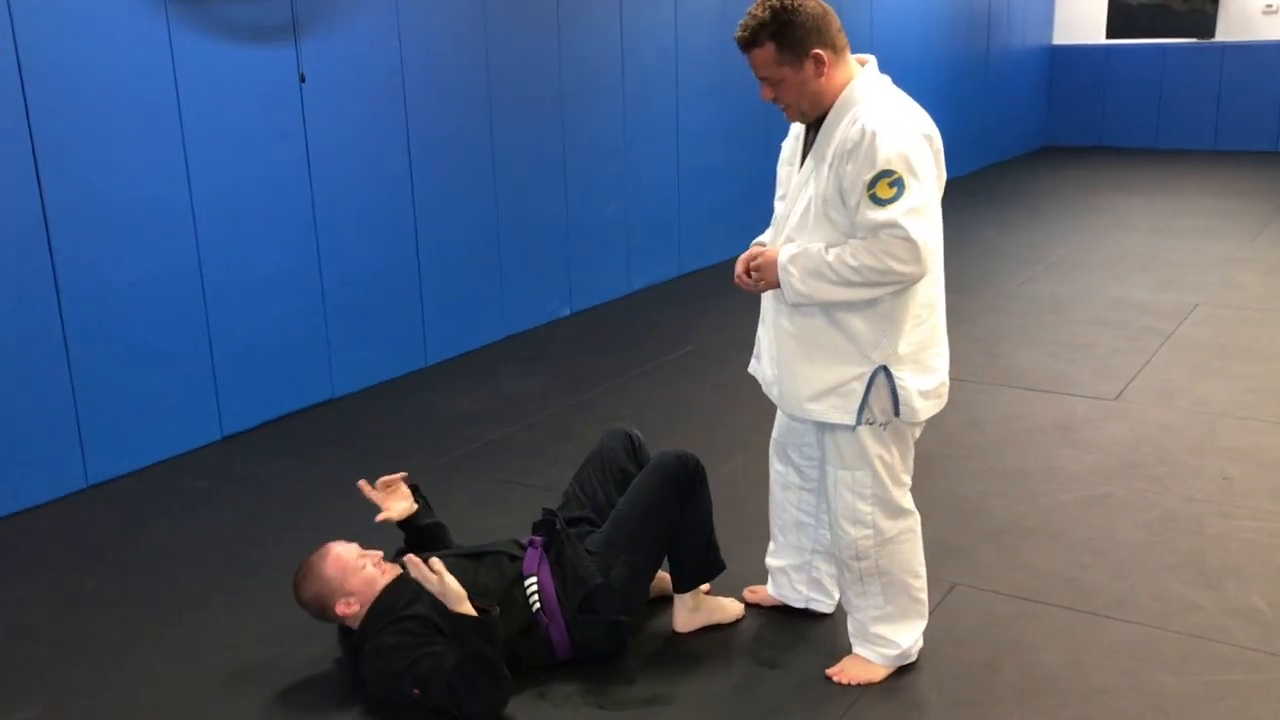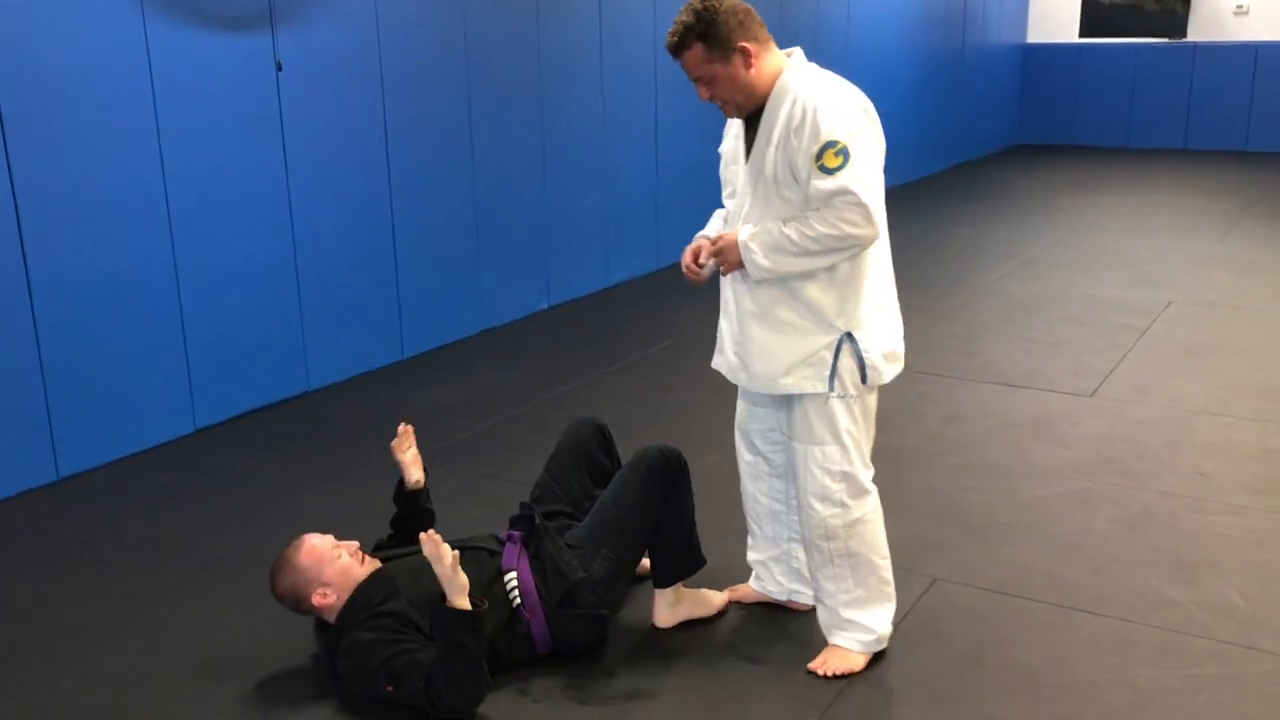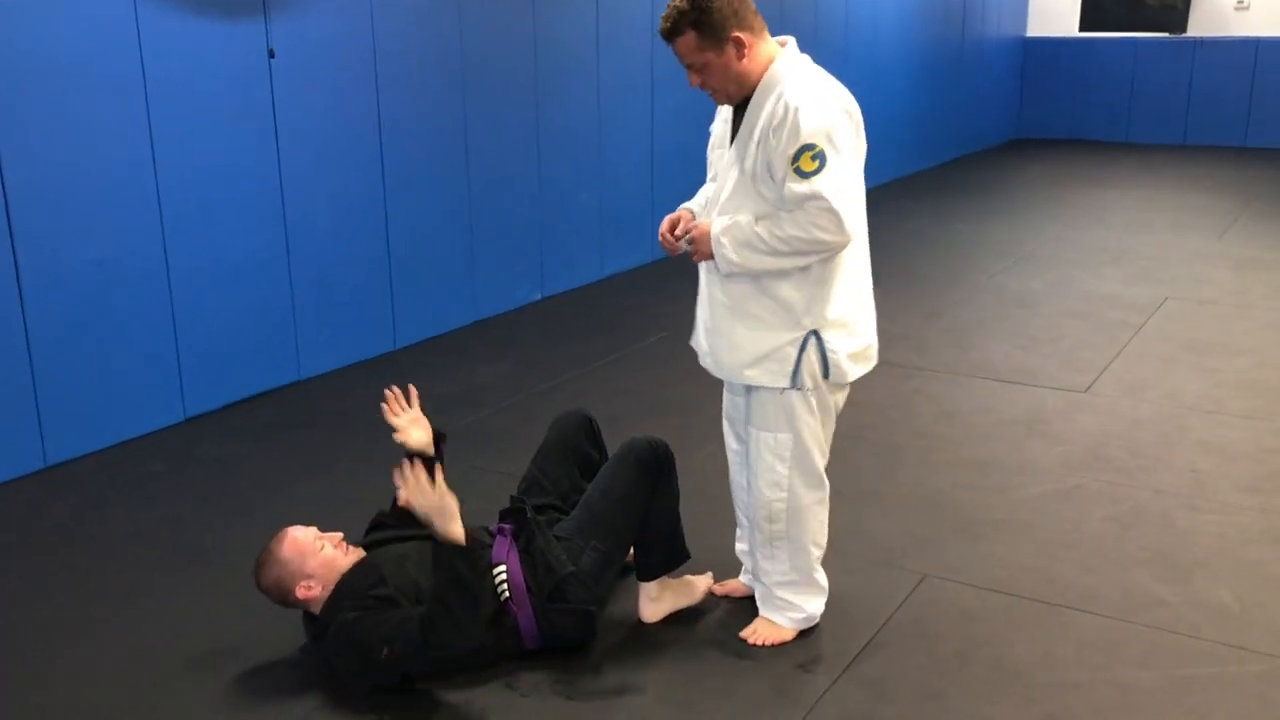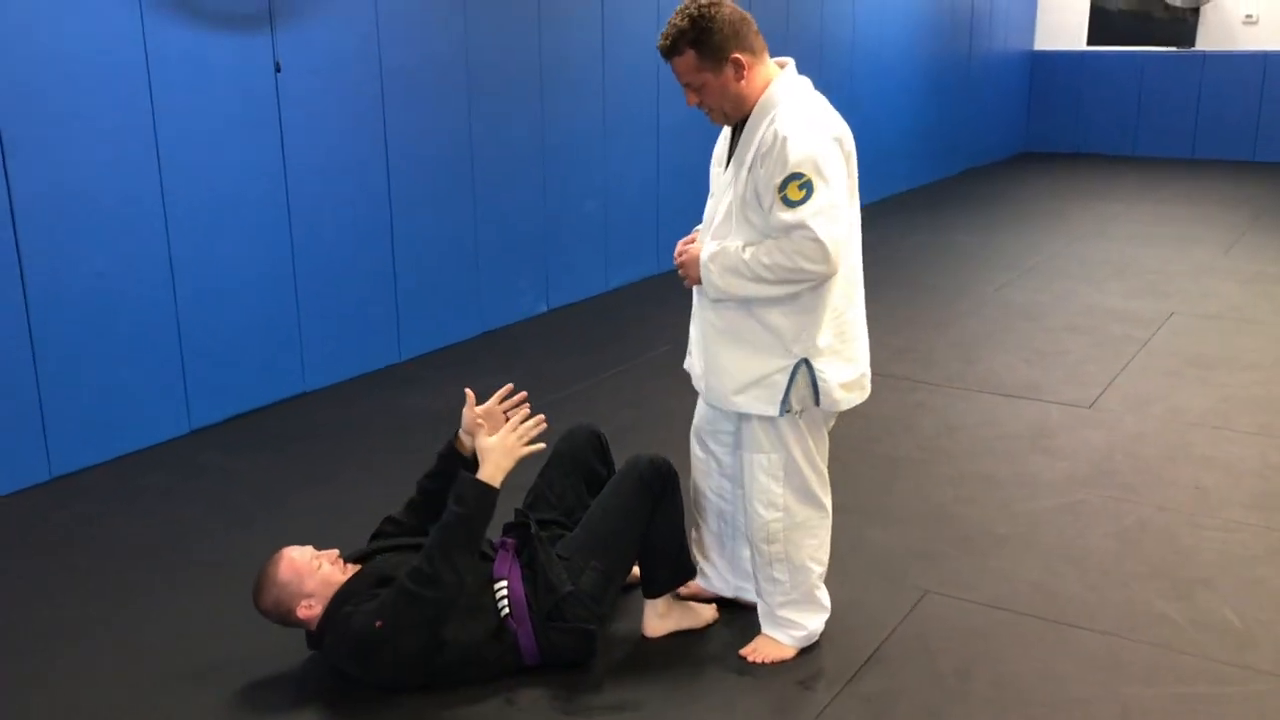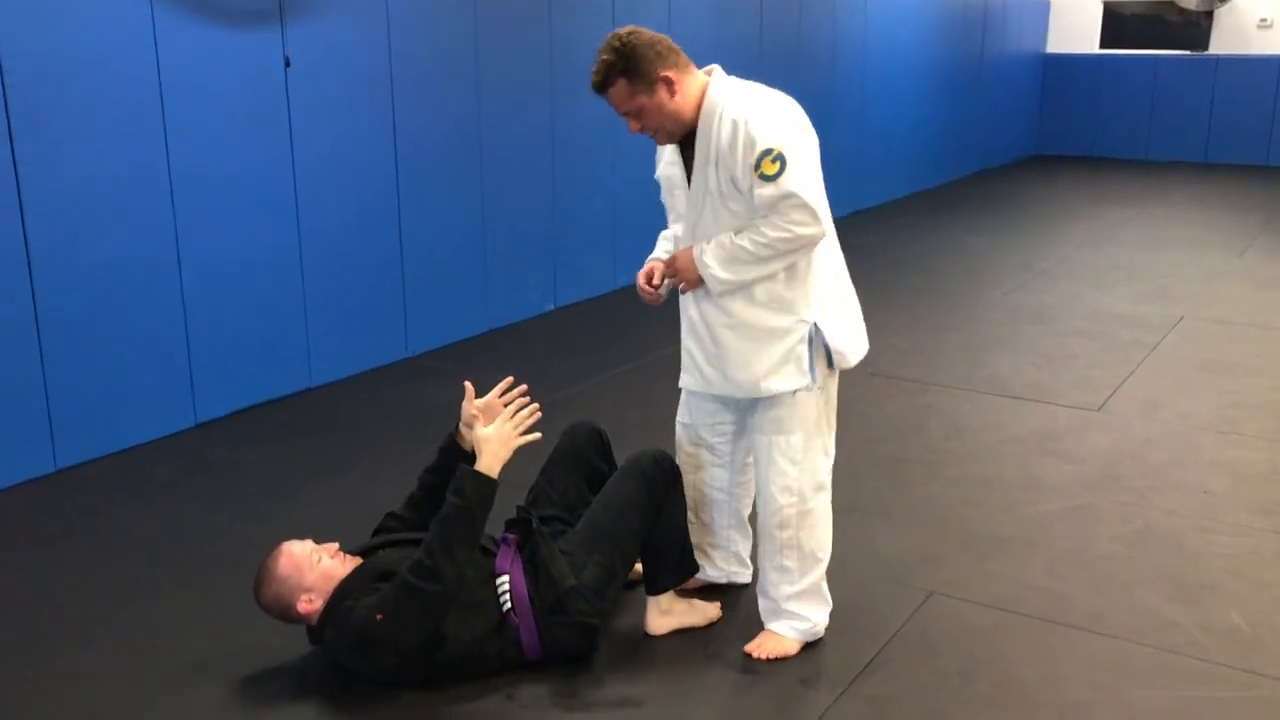
dt=0.5s
person 1, frame 1
left shoulder: (886, 131)
right shoulder: (815, 119)
left elbow: (901, 253)
left wrist: (791, 269)
right wrist: (767, 247)
left hip: (867, 362)
right hip: (813, 350)
left knee: (867, 507)
right knee: (798, 470)
left ankle: (888, 639)
right ankle: (802, 583)
person 1, frame 2
left shoulder: (826, 108)
right shoulder: (748, 114)
left elbow: (853, 218)
left wrist: (751, 249)
right wrist: (715, 238)
left hip: (827, 337)
right hip: (768, 330)
left knee: (831, 486)
right knee: (764, 458)
left ankle: (860, 626)
right ankle: (783, 579)
person 1, frame 3
left shoulder: (810, 107)
right shoulder: (741, 99)
left elbow: (826, 224)
left wrist: (723, 241)
right wrist: (697, 212)
left hip: (798, 332)
right hip: (753, 323)
left knee: (784, 474)
right knee: (749, 459)
left ankle: (792, 601)
right ankle: (763, 571)
person 1, frame 4
left shoulder: (802, 133)
right shoulder: (748, 117)
left elbow: (812, 253)
left wrist: (713, 266)
right wrist: (708, 238)
left hip: (788, 354)
right hip: (740, 343)
left knee: (780, 495)
right knee: (716, 462)
left ankle: (792, 620)
right ankle: (729, 579)
person 1, frame 5
left shoulder: (757, 119)
right shoulder: (672, 140)
left elbow: (800, 217)
left wrist: (708, 262)
right wrist: (664, 258)
left hip: (788, 332)
right hip: (717, 333)
left knee: (789, 483)
right knee: (705, 453)
left ankle: (795, 616)
right ankle: (718, 566)
person 2, frame 1
left shoulder: (377, 601)
right shoulder: (389, 656)
left elbow: (438, 555)
left wrist: (412, 514)
right wrist: (460, 606)
left hip: (547, 557)
right hip: (582, 602)
left knee: (623, 444)
right knee: (678, 468)
left ankle: (653, 573)
right ankle: (691, 604)
person 2, frame 2
left shoulder: (360, 585)
right shoulder: (366, 651)
left elbow: (414, 547)
left wrist: (413, 484)
right wrist: (457, 597)
left hip: (528, 547)
right hip: (564, 596)
left knee: (588, 434)
right knee: (660, 463)
left ankle: (628, 551)
right ankle: (671, 595)
person 2, frame 3
left shoulder: (353, 566)
right shoulder: (357, 634)
left elbow: (408, 516)
right elbow: (448, 636)
left wrist: (423, 449)
right wrist: (450, 531)
left hip: (515, 545)
right hip: (549, 592)
left knee: (575, 425)
right knee: (647, 454)
left ankle: (616, 548)
right ankle: (656, 589)
person 2, frame 4
left shoulder: (354, 582)
right shoulder: (364, 636)
left elbow: (417, 517)
right elbow: (438, 575)
left wrist: (465, 443)
right wrist: (490, 472)
left hip: (517, 560)
right hip: (552, 610)
left knee: (584, 441)
right knee: (650, 474)
left ankle: (622, 560)
right ankle: (661, 607)
person 2, frame 5
left shoulder: (355, 578)
right shoulder: (365, 630)
left elbow: (419, 513)
right elbow: (438, 570)
left wrist: (466, 436)
right wrist: (486, 465)
left hip: (520, 557)
right hip: (553, 601)
left knee: (585, 437)
right knee: (653, 469)
left ankle: (624, 557)
right ankle: (663, 605)
